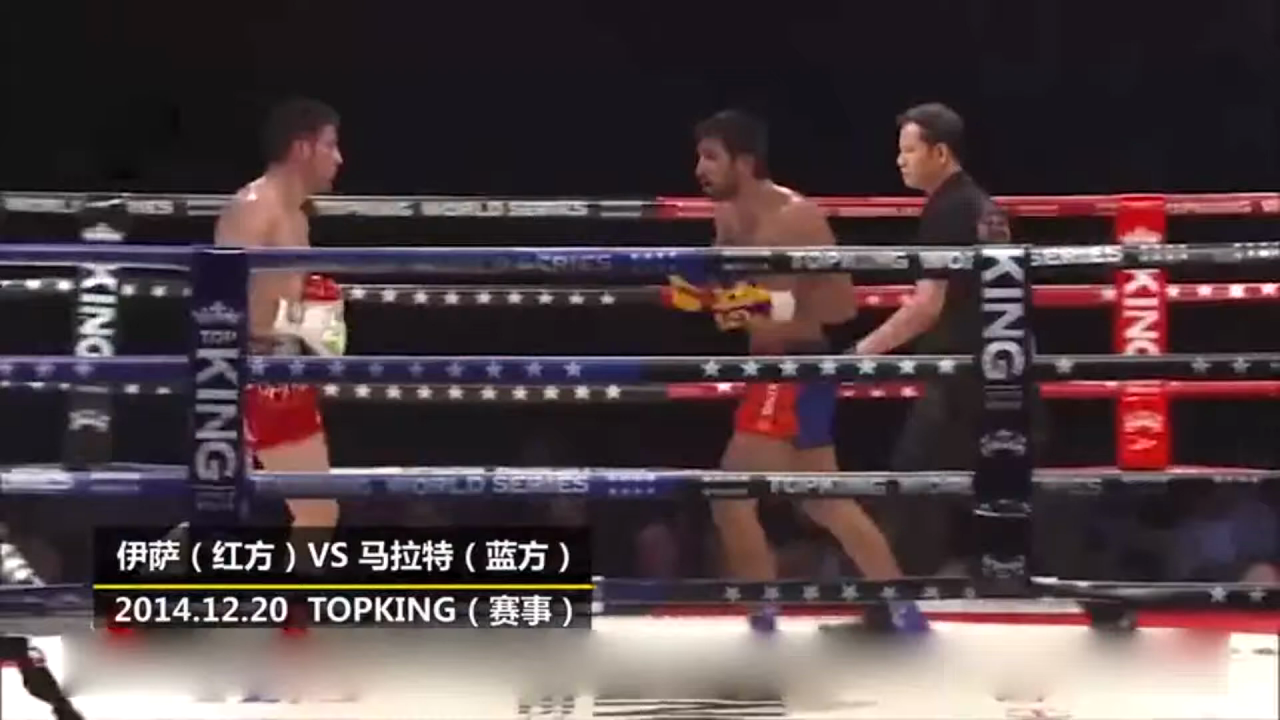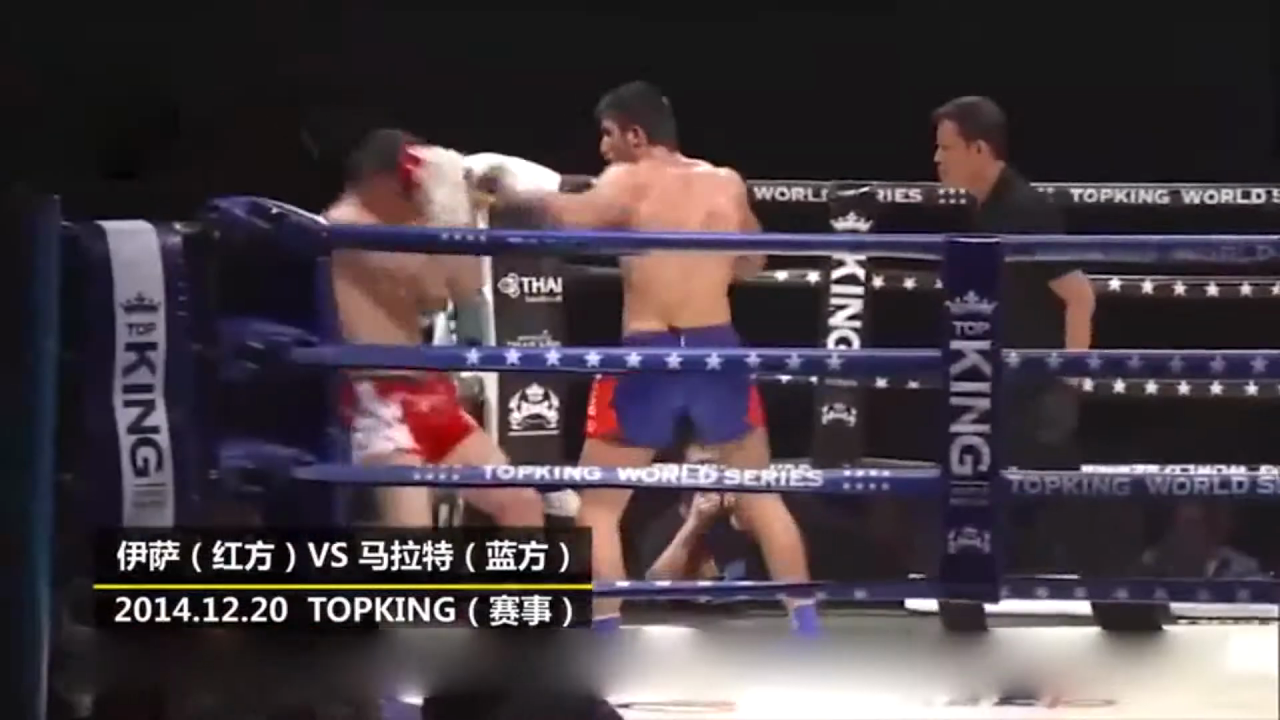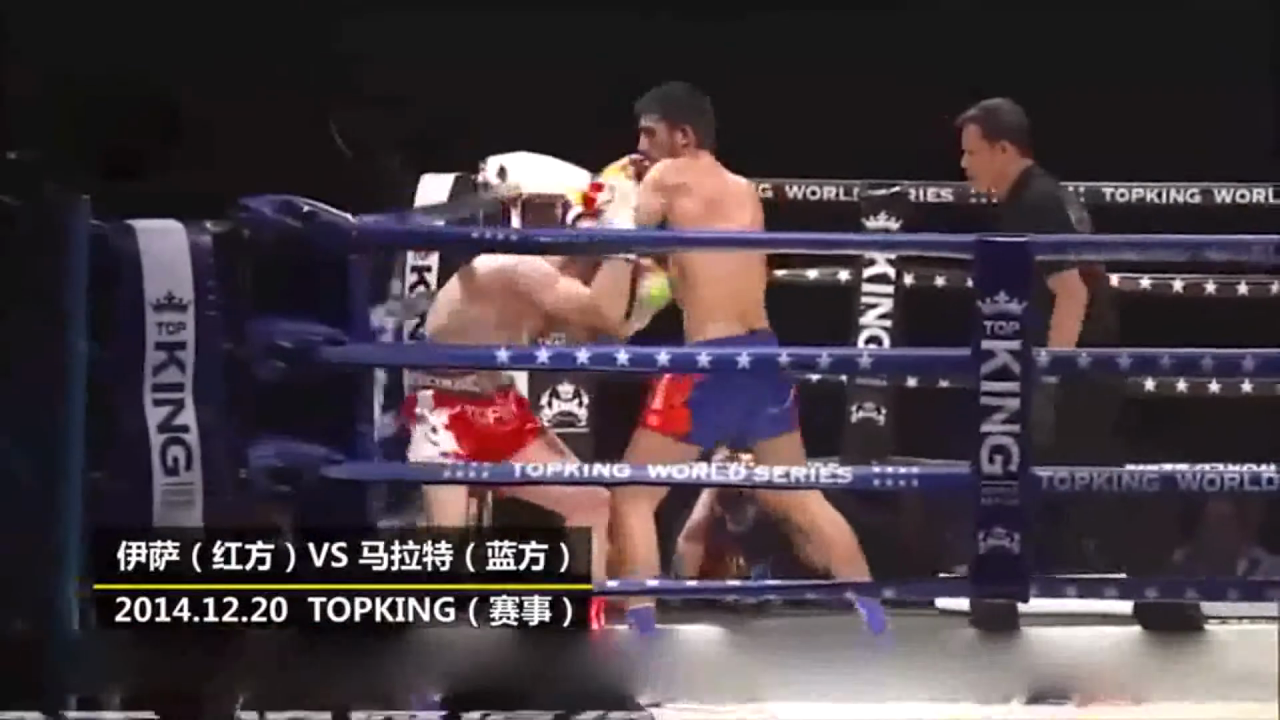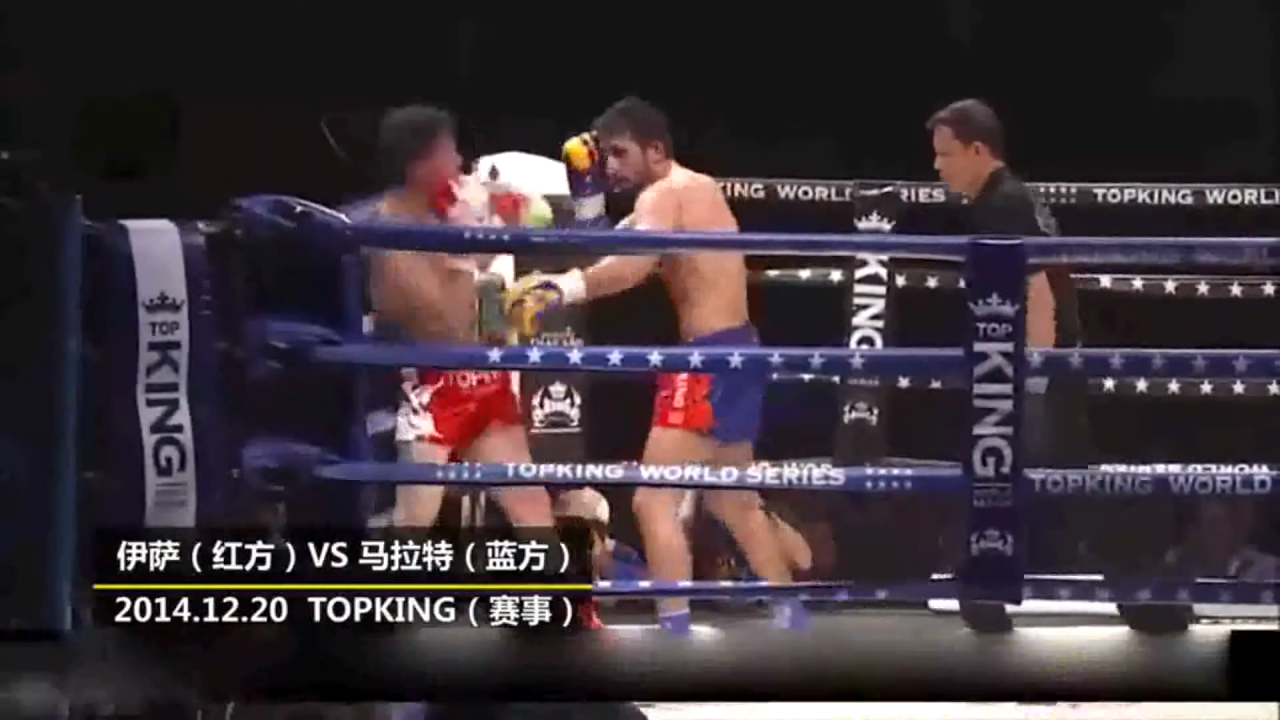
dt=0.4s
person 1, frame 1
left shoulder: (796, 216)
right shoulder: (730, 215)
left elbow: (840, 303)
right elbow: (734, 291)
left wrist: (775, 305)
right wrist: (714, 295)
left knee: (731, 502)
right knee: (832, 507)
left ankle: (765, 630)
right ankle: (905, 612)
person 1, frame 2
left shoulder: (632, 180)
right shoulder: (728, 185)
left elbow: (569, 217)
right elbow: (751, 263)
left wrist: (503, 189)
right hip: (717, 355)
left knee: (598, 511)
right knee: (758, 499)
left ankle: (603, 639)
right ankle: (807, 626)
person 1, frame 3
left shoulder: (671, 177)
right shoulder: (740, 190)
left hip: (710, 364)
right hip: (759, 356)
left knee: (631, 500)
right knee: (800, 499)
left ankle: (641, 636)
right ankle: (876, 618)
person 1, frame 4
left shoulder: (672, 192)
right shoulder: (688, 189)
left elbow: (632, 264)
right elbow: (613, 261)
left wrist: (560, 288)
right hip: (735, 353)
left knee: (652, 502)
right knee: (735, 501)
left ankle: (677, 639)
right ankle: (790, 617)
person 2, frame 1
left shoulder: (948, 211)
right shoulder: (981, 208)
left elbow: (929, 305)
left wrist: (865, 351)
left hip: (961, 373)
left knee: (914, 474)
person 2, frame 2
left shoulder: (1029, 213)
right shoulder: (987, 215)
left elbow: (1078, 295)
left wrist: (1068, 386)
left hip: (1037, 388)
right hip: (1004, 386)
person 2, frame 3
left shoulder: (1035, 205)
right shoulder: (1043, 198)
left elbow: (1072, 294)
left wrist: (1045, 381)
left hip: (1070, 371)
left ankle: (1001, 599)
person 2, frame 4
left shoulder: (1006, 206)
right shoulder: (1014, 200)
left elbow: (1040, 296)
left wrist: (1033, 386)
right hip: (1043, 393)
left ankle: (991, 599)
person 3, frame 1
left shoulder: (294, 214)
right shoulder: (253, 207)
left wrist: (320, 307)
right wrist: (299, 324)
left hip: (284, 380)
left knee: (319, 511)
person 3, frame 2
left shoulder: (396, 224)
right shoulder: (345, 228)
left elbow: (466, 287)
right elbow: (428, 287)
left wrist: (460, 209)
right wrist: (440, 209)
left hip: (427, 394)
right hip: (377, 398)
left knee: (523, 505)
person 3, frame 3
left shoulder: (543, 275)
right shoulder: (522, 273)
right elbow: (605, 317)
left hip: (497, 407)
right hip: (444, 410)
left knee: (588, 503)
right knee: (445, 534)
left ankle: (588, 615)
person 3, frame 4
left shoulder: (448, 206)
right elbow: (448, 316)
left hip: (478, 373)
right hip: (427, 382)
left knee: (529, 502)
right knee: (416, 514)
